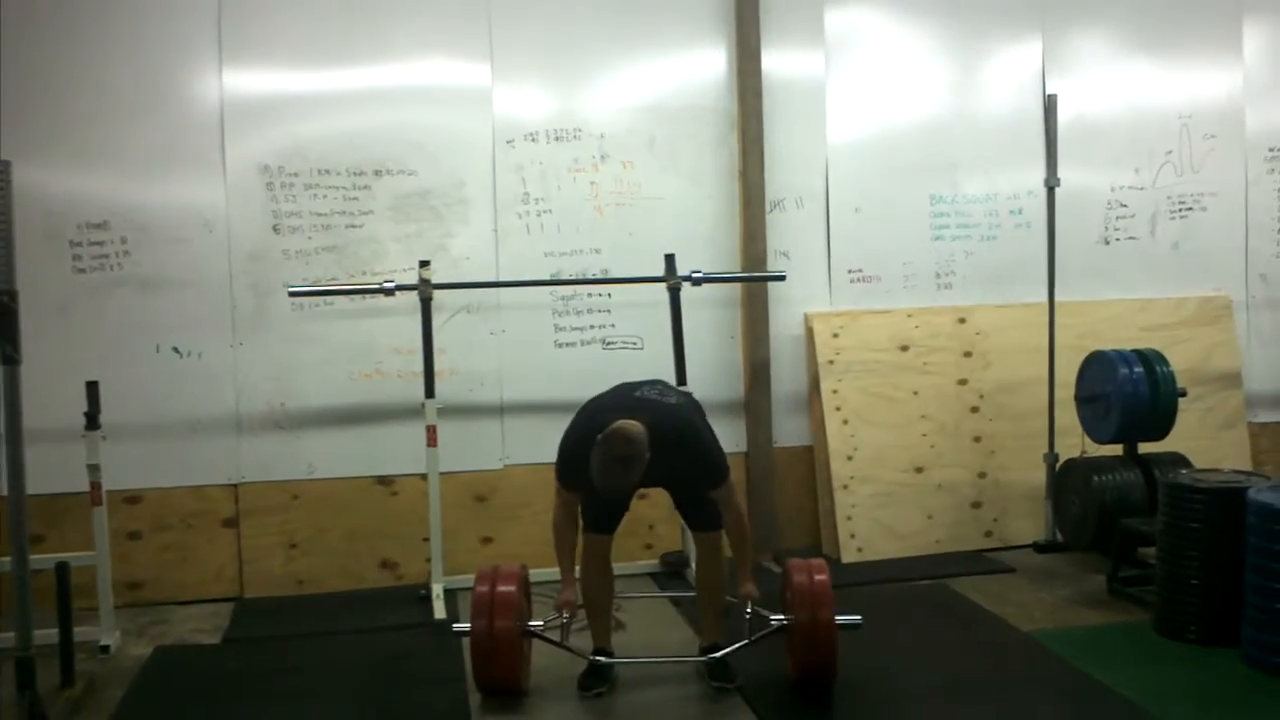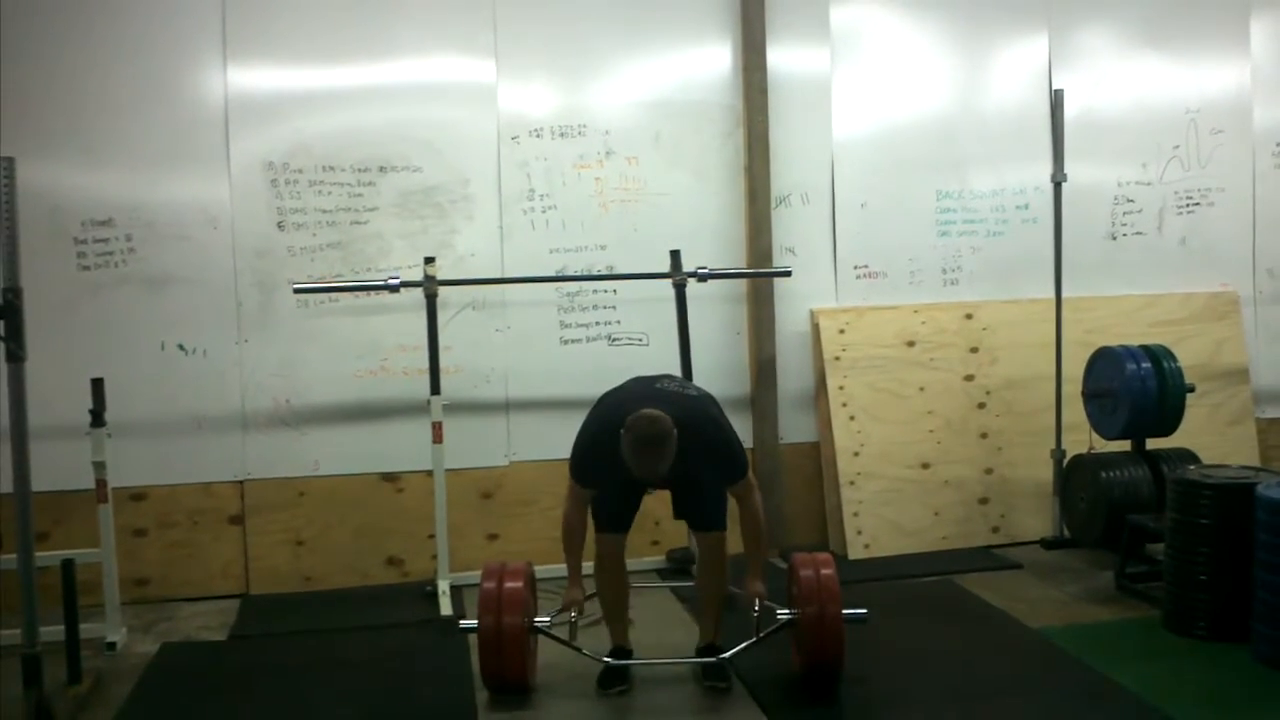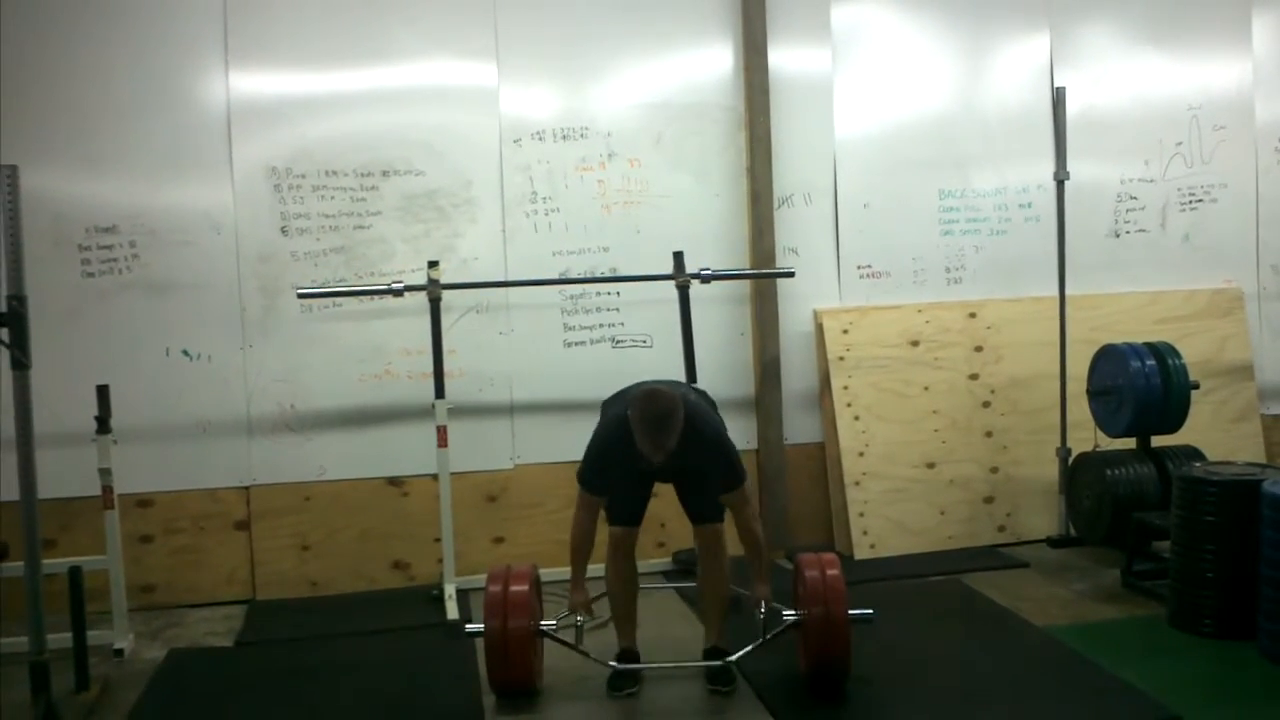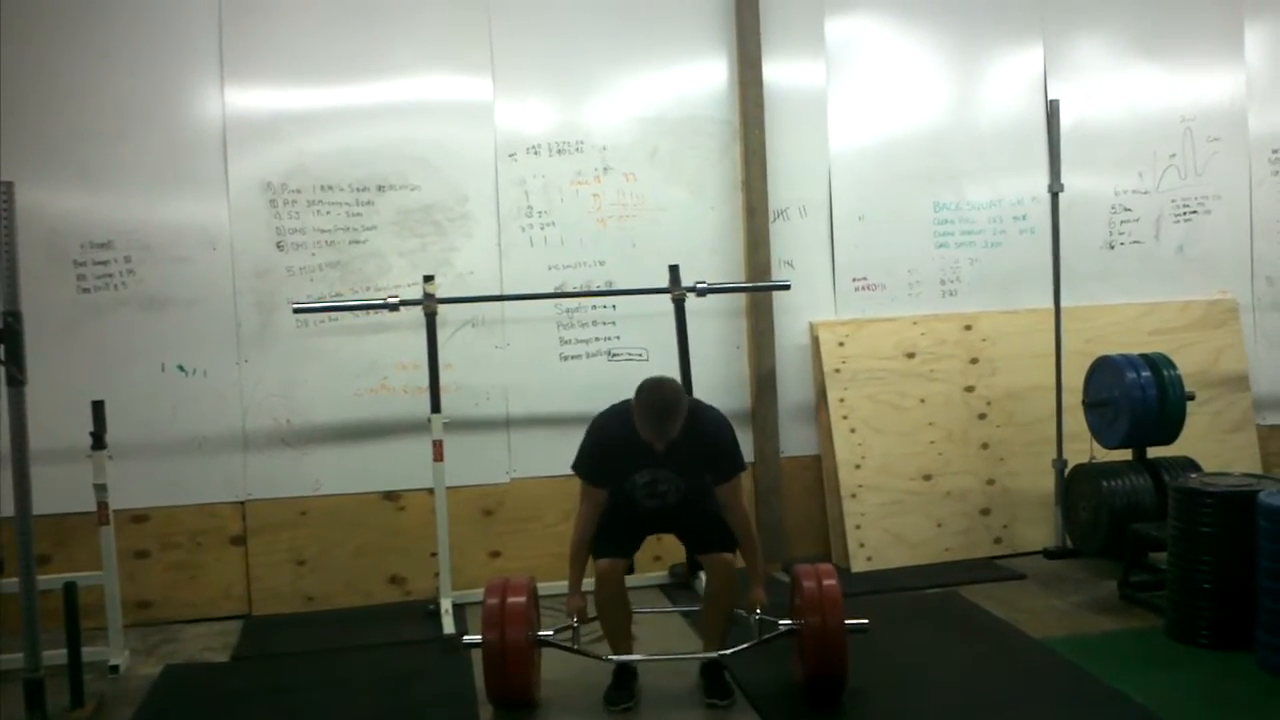
dt=1s
person 1, frame 1
left shoulder: (692, 438)
right shoulder: (579, 440)
left elbow: (730, 505)
right elbow: (566, 507)
left wrist: (745, 578)
right wrist: (568, 583)
left hip: (682, 459)
right hip: (607, 458)
left knee: (710, 541)
right knee: (594, 545)
left ankle: (711, 651)
right ankle: (602, 657)
person 1, frame 2
left shoulder: (711, 432)
right shoulder: (597, 435)
left elbow: (748, 496)
right elbow: (576, 505)
left wrist: (754, 575)
right wrist: (574, 582)
left hip: (696, 461)
left knee: (713, 542)
right knee: (608, 545)
left ankle: (708, 648)
right ankle: (620, 650)
person 1, frame 3
left shoulder: (708, 434)
right shoulder: (609, 437)
left elbow: (743, 510)
right elbow: (587, 512)
left wrist: (761, 579)
right wrist: (577, 586)
left hip: (695, 462)
right hip: (628, 465)
left knee: (712, 538)
right knee: (620, 540)
left ankle: (714, 650)
right ankle: (627, 654)
person 1, frame 4
left shoulder: (712, 427)
right shoulder: (606, 431)
left elbow: (733, 507)
right elbow: (589, 511)
left wrist: (757, 581)
right wrist: (574, 590)
left hip: (693, 501)
right hip: (626, 505)
left knee: (723, 564)
right knee: (607, 570)
left ankle: (712, 665)
right ankle: (624, 668)
